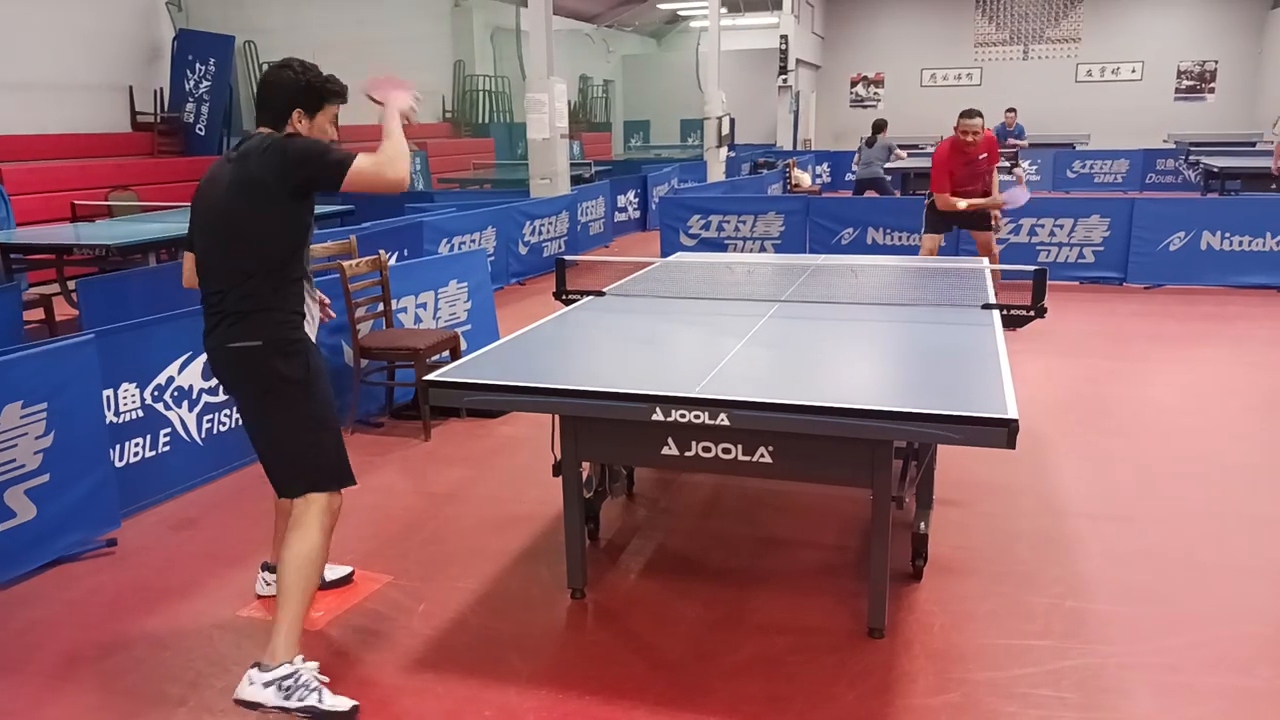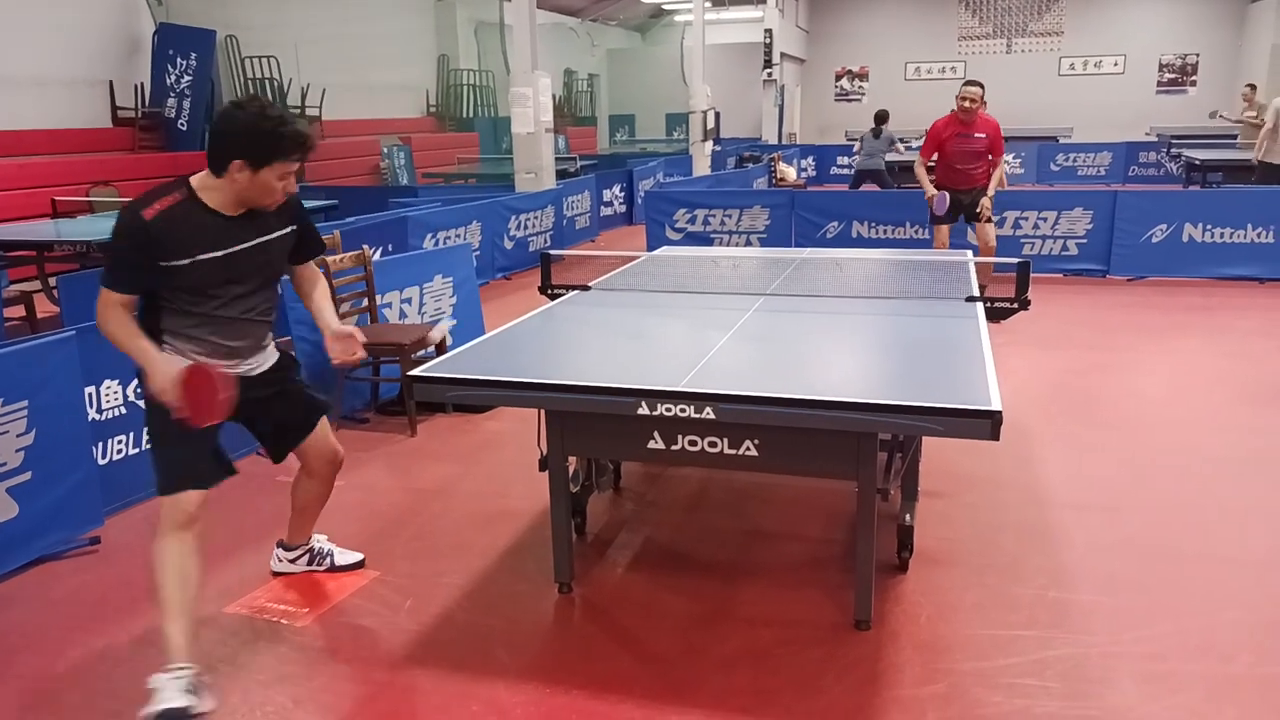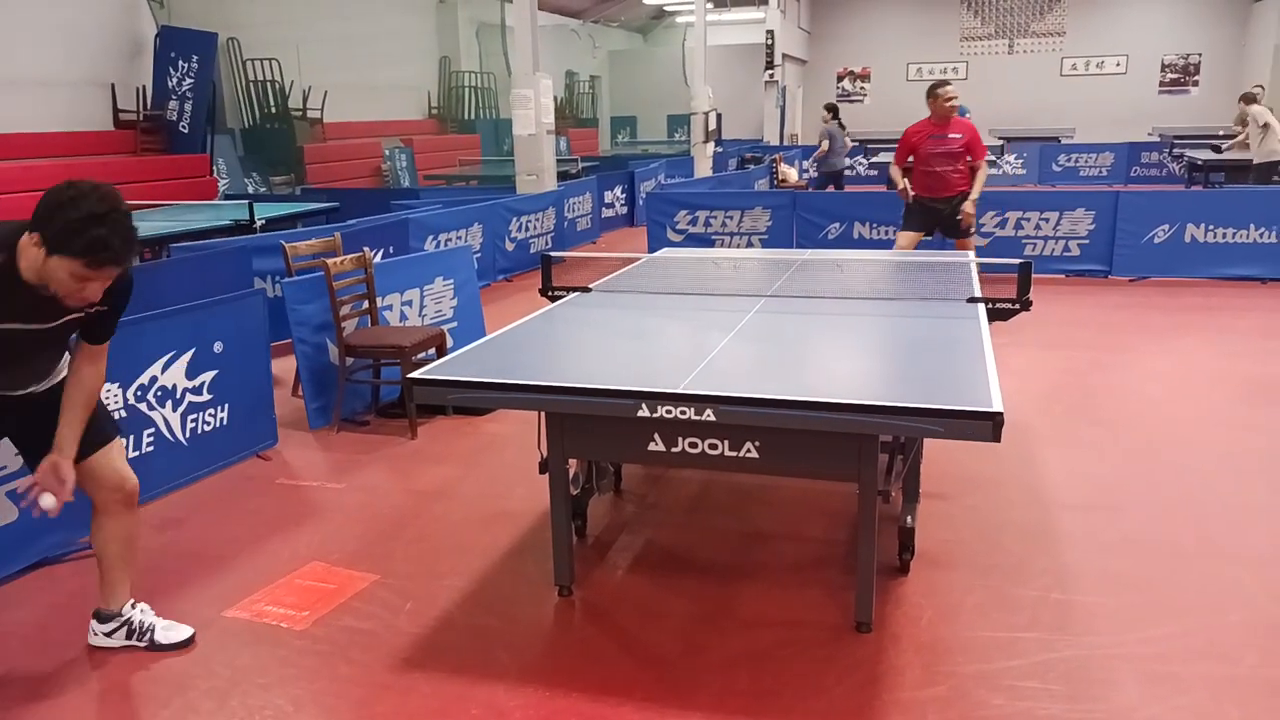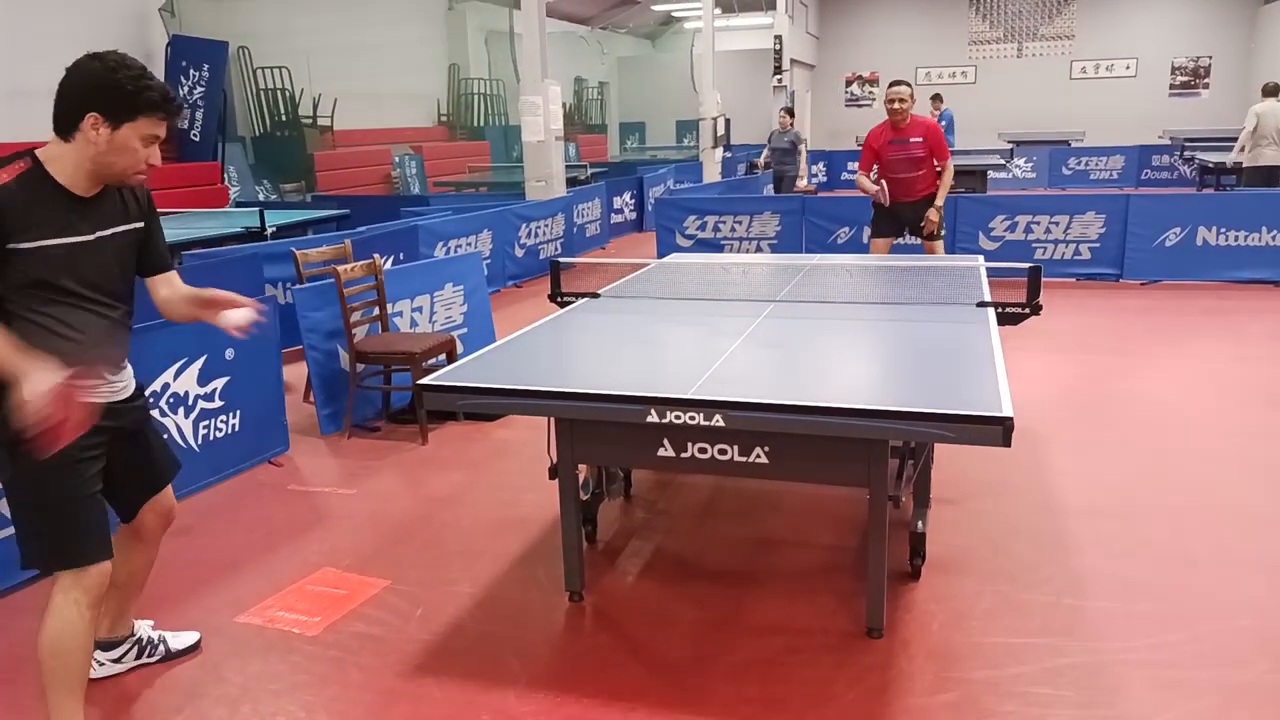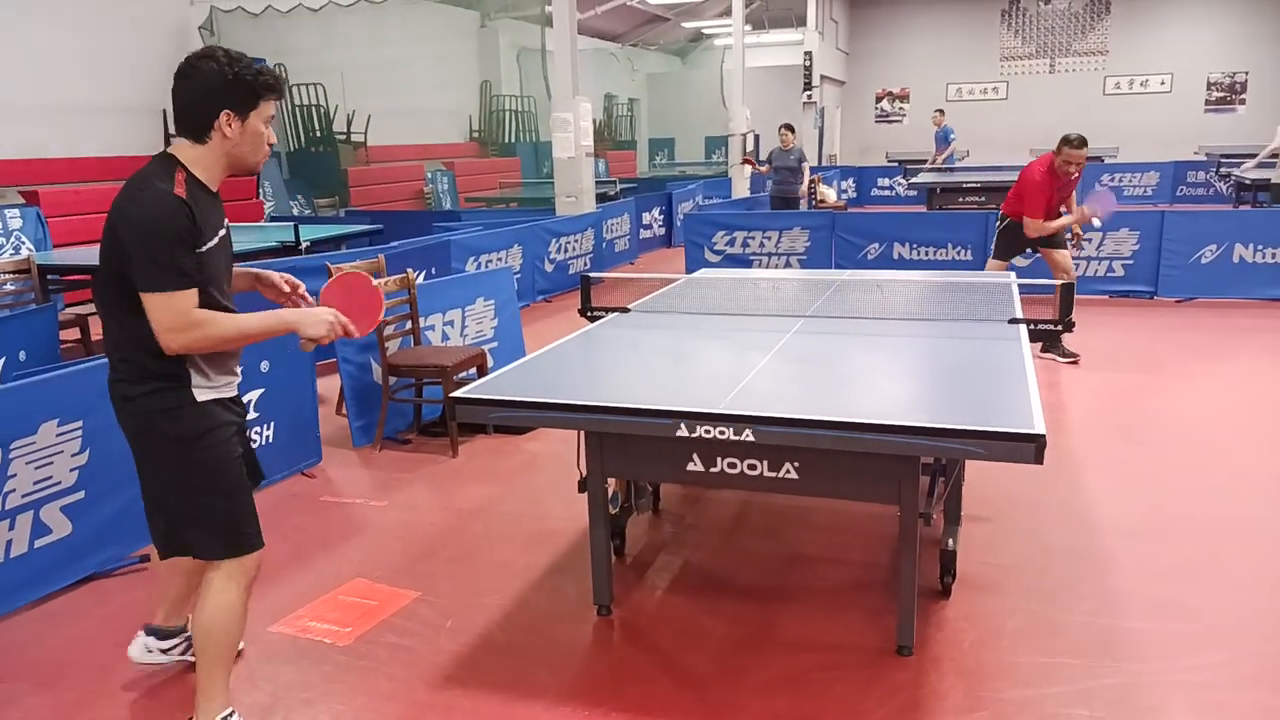
dt=1s
person 1, frame 1
left shoulder: (219, 175)
right shoulder: (287, 154)
left elbow: (193, 273)
right elbow: (393, 174)
right wrist: (394, 110)
left hip: (232, 347)
right hip: (273, 350)
left knee: (298, 466)
right knee: (321, 494)
left ankle: (288, 569)
person 1, frame 2
left shoulder: (282, 209)
right shoulder: (149, 221)
left elbow: (306, 269)
right elbow: (112, 311)
left wrist: (329, 322)
right wrist: (157, 365)
left hip: (261, 365)
right hip: (183, 383)
left knee: (325, 456)
right knee: (182, 513)
left ankle: (294, 548)
person 1, frame 3
left shoulder: (108, 279)
left elbow: (91, 360)
left wrist: (62, 453)
left hip: (44, 382)
left knee: (119, 488)
left ankle: (114, 617)
person 1, frame 4
left shoulder: (130, 201)
left elbow: (167, 294)
left wrist: (214, 303)
left hip: (115, 396)
left knee: (155, 513)
right knee: (84, 574)
left ankle: (113, 641)
person 1, frame 5
left shoulder: (195, 190)
right shoulder: (158, 205)
right elbow: (177, 330)
left wrist: (254, 279)
right wrist: (291, 320)
left hip: (196, 396)
right hip: (173, 404)
left knee: (205, 526)
right knee: (236, 555)
left ankle: (164, 633)
person 2, frame 1
left shoulder: (990, 140)
right shoulder: (943, 154)
left elbow: (992, 169)
right elbow: (941, 202)
left wrist: (994, 205)
right wrist: (984, 202)
left hip: (980, 202)
right hip: (946, 204)
left knee: (990, 250)
right knee: (928, 250)
person 2, frame 2
left shoulder: (991, 126)
right shoulder: (940, 126)
left elbow: (998, 164)
right elbow: (920, 164)
left wrist: (989, 196)
right wrist: (928, 188)
left hip: (978, 191)
right hip: (944, 192)
left knee: (989, 244)
right knee: (940, 246)
left ankle: (980, 294)
person 2, frame 3
left shoulder: (967, 129)
right shoulder: (913, 132)
left elbow: (981, 167)
right elbow: (895, 166)
left wrist: (972, 200)
right wrist: (900, 183)
left hip: (957, 200)
right hip: (921, 200)
right knee: (900, 250)
person 2, frame 4
left shoulder: (929, 128)
right shoulder: (875, 135)
left elbow: (947, 169)
right elbow: (861, 176)
left wrist: (937, 206)
right wrist: (872, 189)
left hip: (925, 202)
right hip: (888, 204)
person 2, frame 5
left shoulder: (1074, 167)
right shoulder: (1036, 177)
right elbow: (1032, 230)
left wrist: (1074, 222)
right wrist: (1072, 217)
left hip: (1050, 221)
right hip: (1016, 221)
left knee: (1067, 274)
left ankle: (1052, 342)
